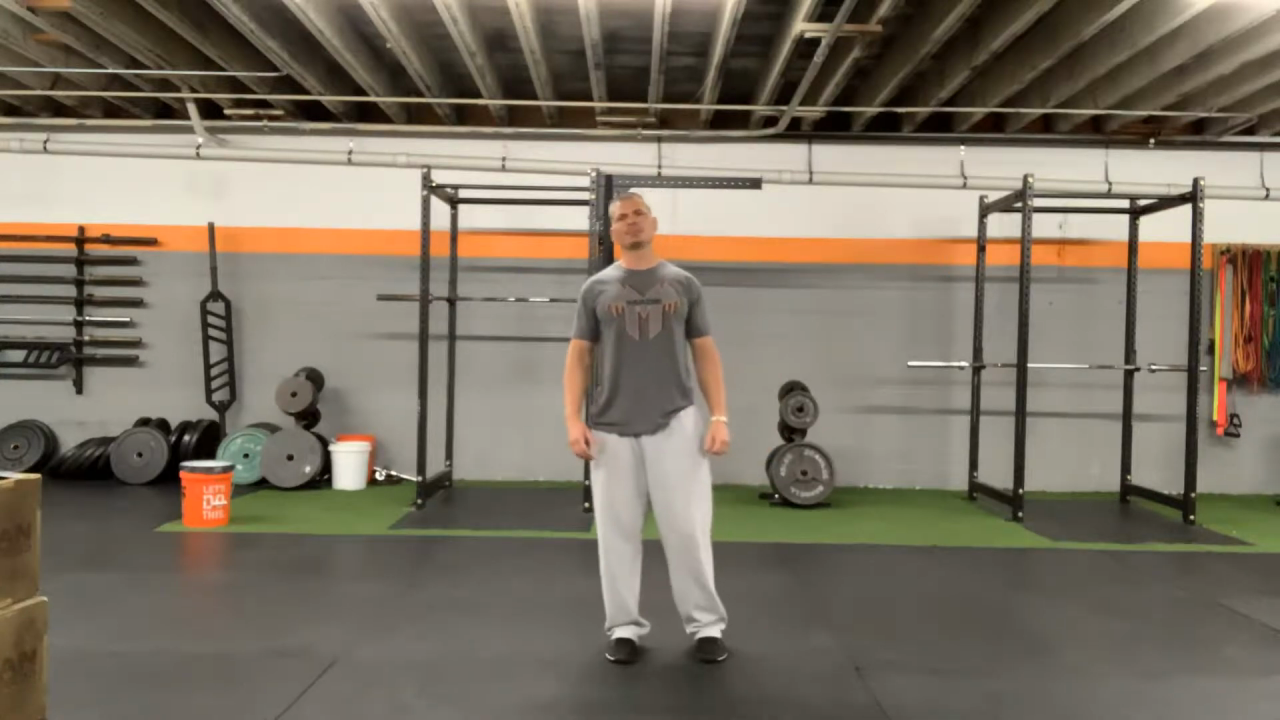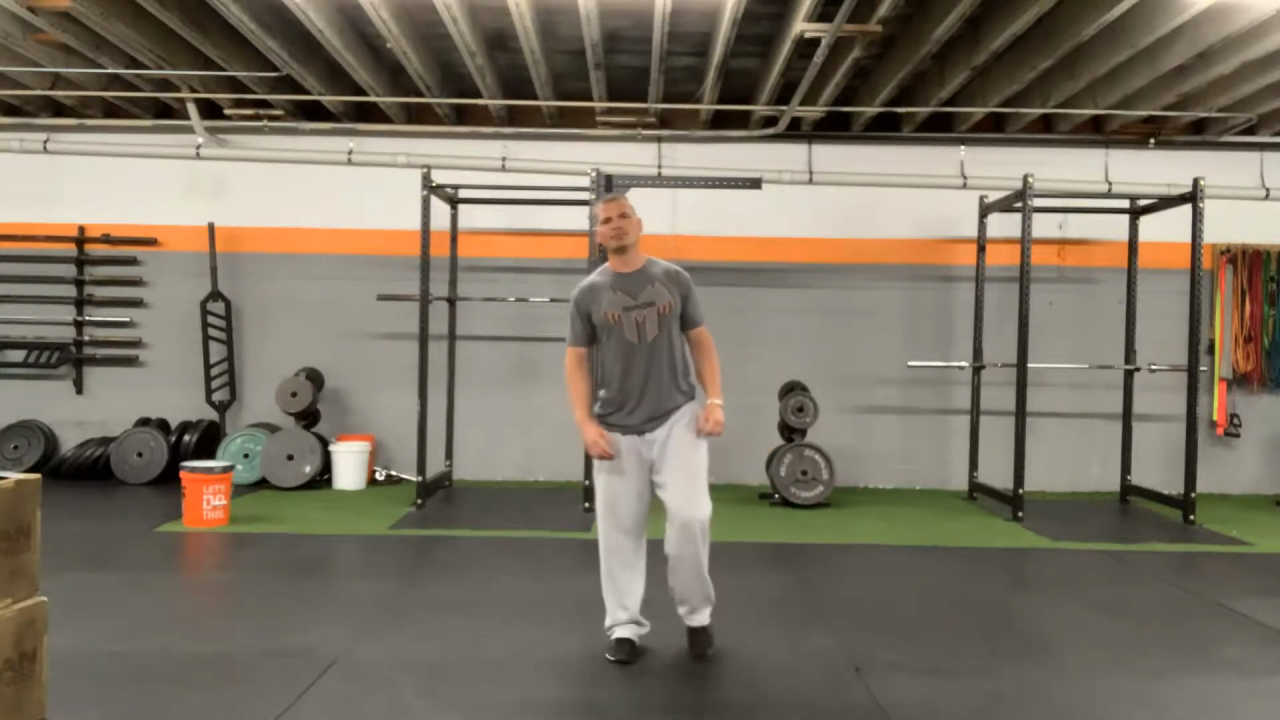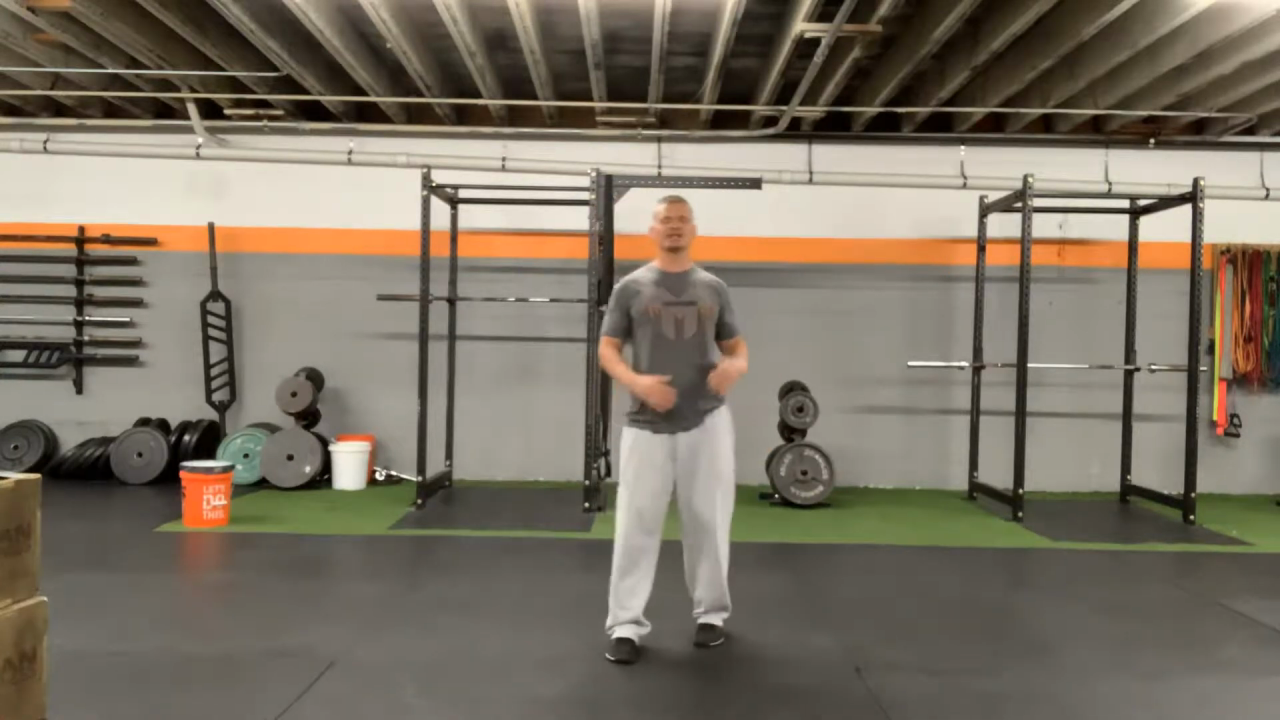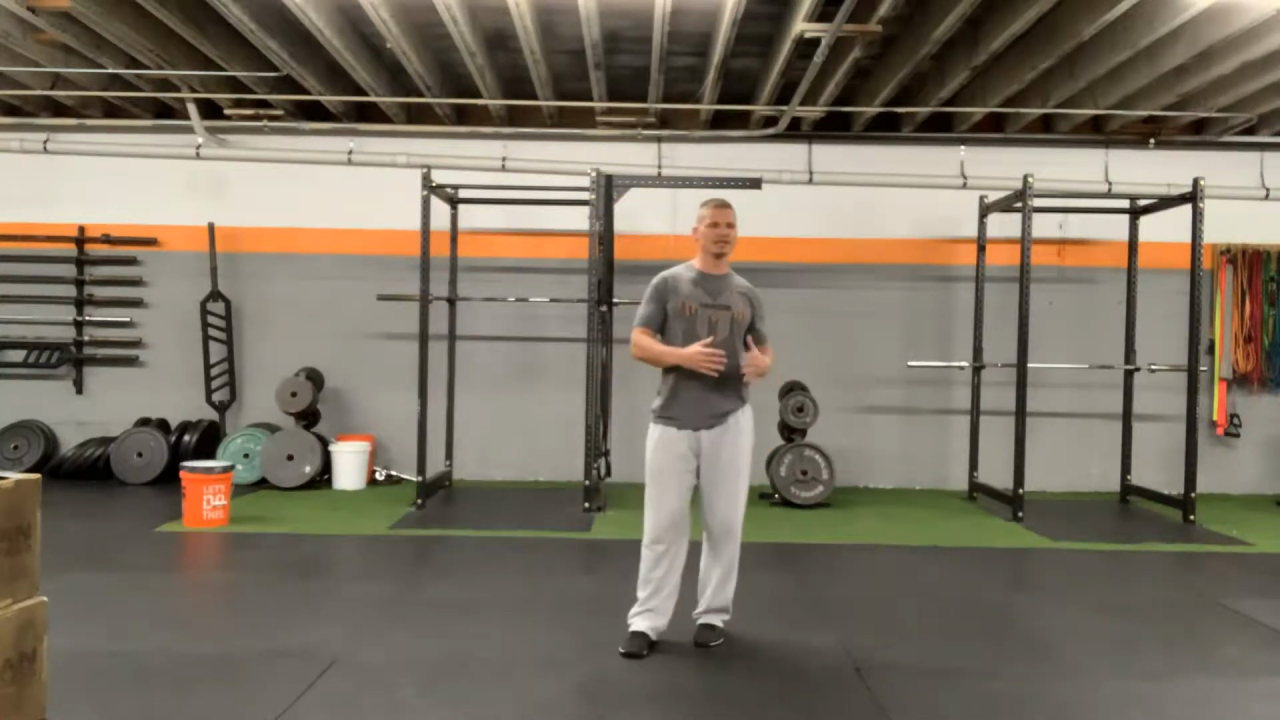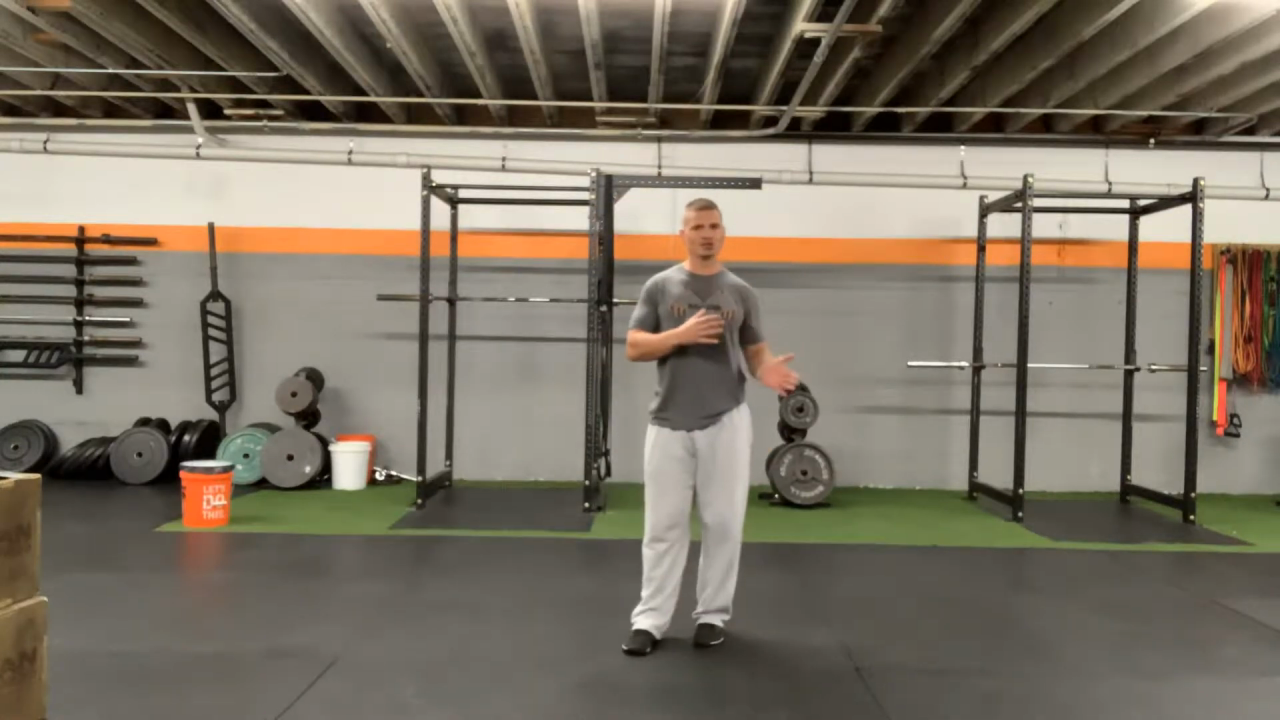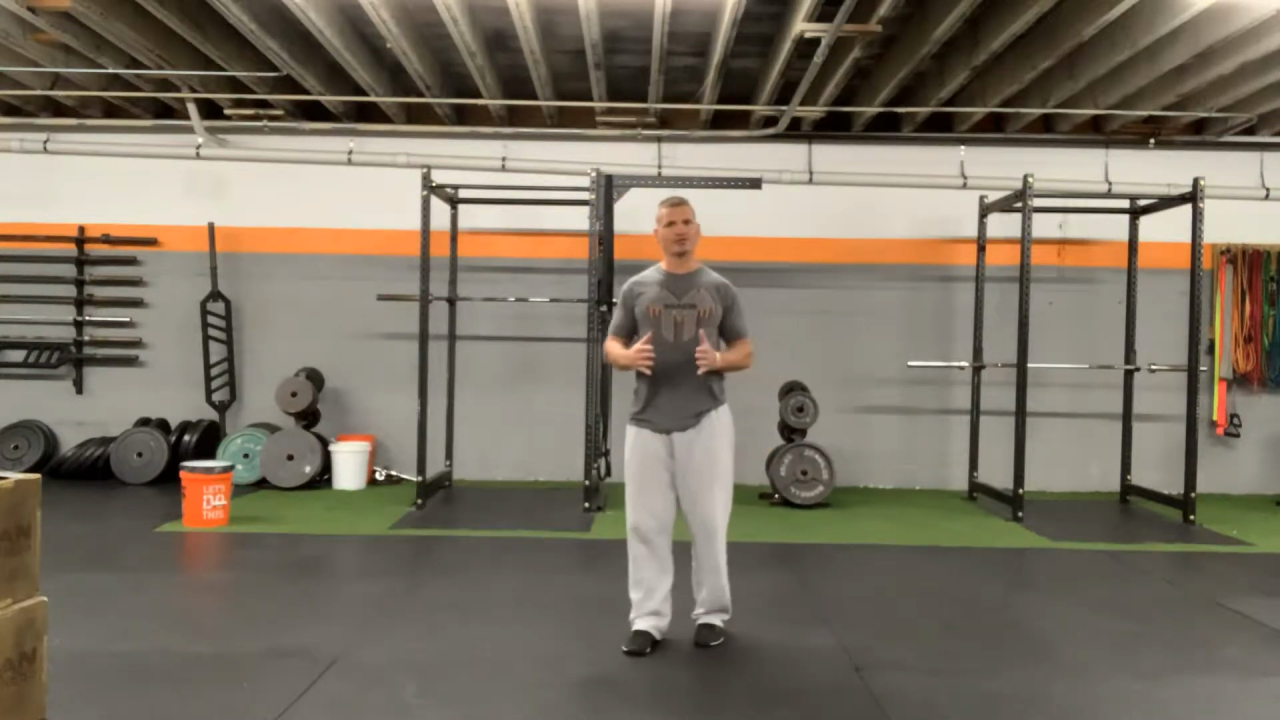
dt=0.5s
person 1, frame 1
left shoulder: (684, 284)
right shoulder: (596, 288)
left elbow: (705, 353)
right elbow: (579, 356)
left wrist: (719, 417)
right wrist: (573, 418)
left hip: (676, 423)
right hip: (612, 429)
left knee: (687, 529)
right knee: (617, 532)
left ankle: (706, 624)
right ankle: (624, 626)
person 1, frame 2
left shoulder: (674, 279)
right shoulder: (588, 293)
left elbow: (700, 341)
right elbow: (576, 361)
left wrist: (714, 399)
right wrist: (585, 423)
left hip: (678, 417)
right hip: (617, 428)
left knee: (690, 514)
right knee: (620, 529)
left ankle: (696, 612)
right ankle: (624, 625)
person 1, frame 3
left shoulder: (713, 287)
right shoulder: (630, 287)
left elbow: (735, 346)
right elbow: (607, 349)
left wrist: (736, 366)
right wrist: (635, 382)
left hip: (707, 421)
right hip: (647, 425)
left knee: (707, 524)
right knee: (636, 527)
left ankle: (711, 613)
right ankle: (625, 625)
person 1, frame 4
left shoulder: (747, 294)
right shoulder: (667, 283)
left elbow: (762, 353)
right elbow: (639, 344)
left wrist: (762, 364)
right wrist: (685, 356)
left hip: (730, 421)
right hip: (672, 422)
left knee: (724, 524)
right knee: (664, 525)
left ankle: (713, 614)
right ankle: (647, 620)
person 1, frame 5
left shoulder: (741, 292)
right shoulder: (659, 286)
left elbow: (755, 352)
right elbow: (634, 346)
left wrist: (768, 370)
right wrist: (681, 334)
left hip: (726, 421)
right hip: (670, 423)
left knee: (722, 523)
right knee: (664, 525)
left ankle: (712, 614)
right ankle: (650, 619)
person 1, frame 6
left shoulder: (720, 288)
right shoulder: (636, 287)
left elbow: (744, 353)
right elbow: (611, 345)
left wrist: (717, 359)
right wrist: (628, 357)
left hip: (706, 422)
right hip: (648, 424)
left knee: (709, 523)
right knee: (647, 525)
left ankle: (712, 614)
right ankle: (649, 619)
